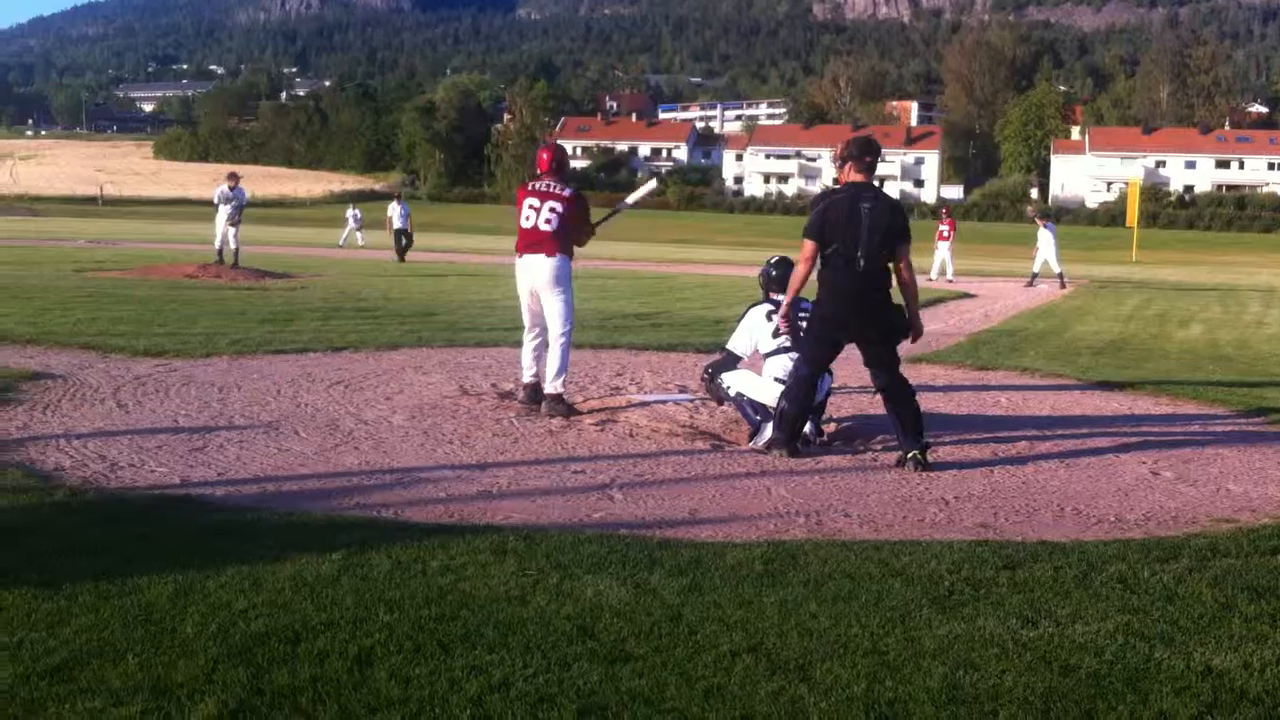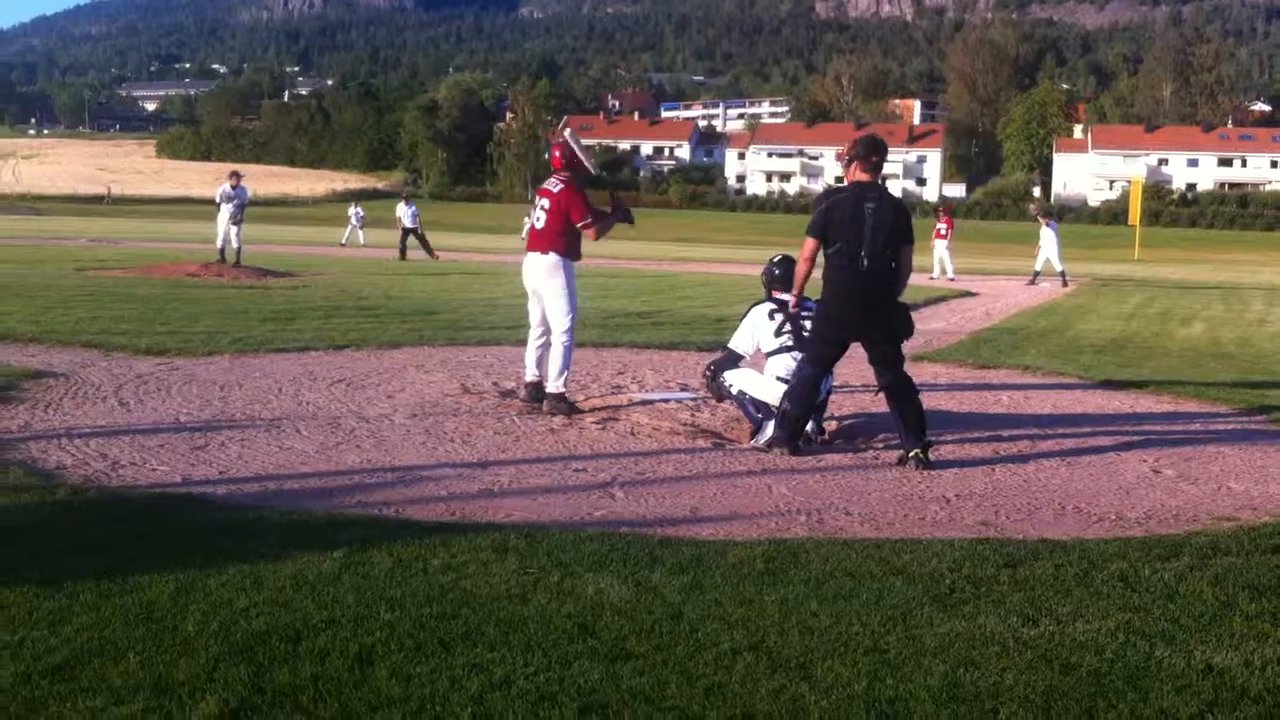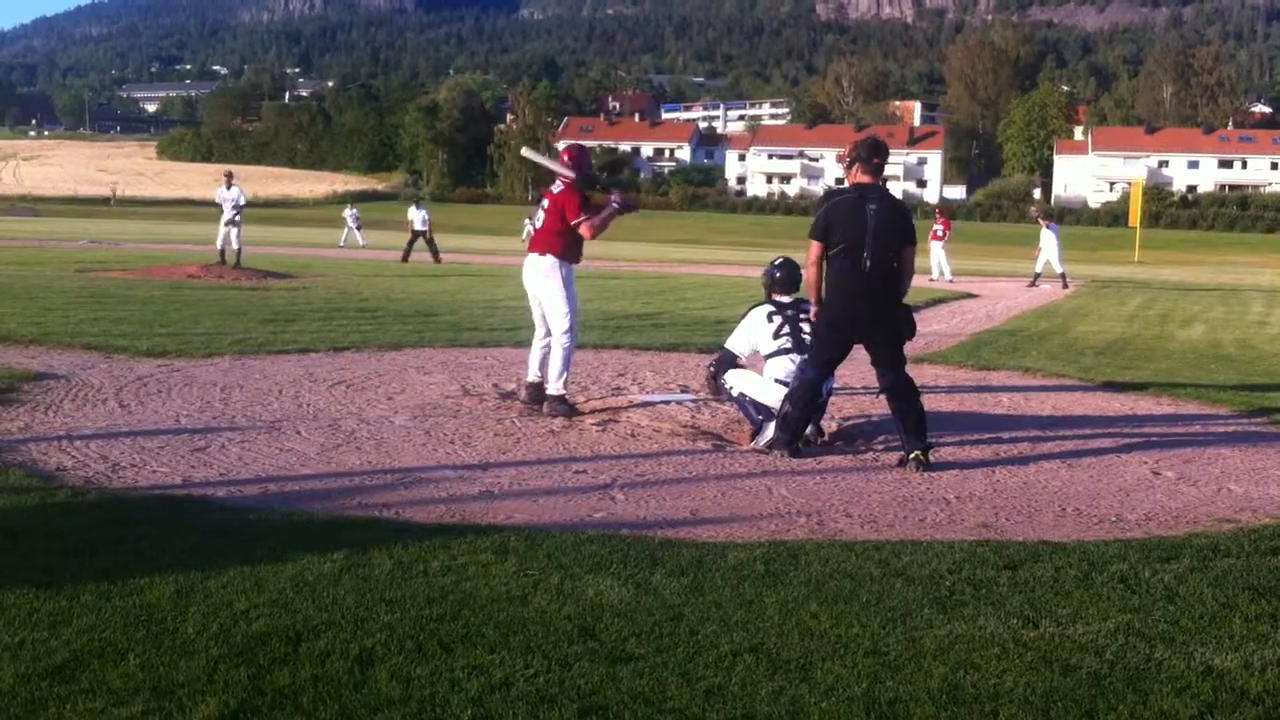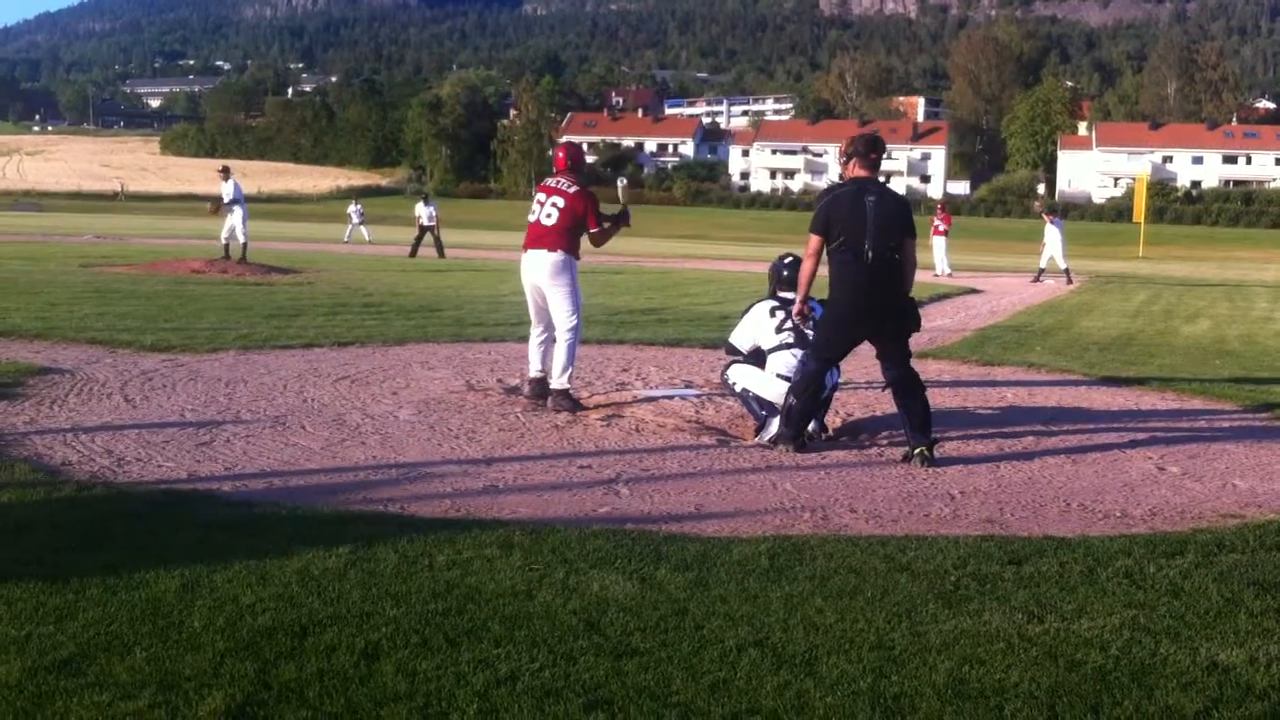
dt=0.3s
person 1, frame 1
left shoulder: (828, 203)
right shoulder: (892, 208)
left elbow: (807, 259)
right elbow: (904, 268)
left wrist: (787, 303)
right wrist: (913, 313)
left hip: (833, 306)
right hip: (875, 307)
left knee: (806, 370)
right knee: (889, 376)
left ankle: (783, 439)
right ankle: (914, 449)
person 1, frame 2
left shoulder: (832, 202)
right shoulder: (897, 208)
left elbow: (808, 256)
right elbow: (904, 267)
left wrist: (796, 293)
left hip: (837, 305)
right hip: (880, 306)
left knee: (811, 370)
right knee: (893, 375)
left ankle: (783, 437)
right ankle: (916, 448)
person 1, frame 3
left shoulder: (833, 204)
right shoulder: (898, 210)
left elbow: (814, 260)
right elbow: (907, 268)
left wrist: (815, 302)
left hip: (840, 307)
right hip: (882, 308)
left knee: (813, 371)
right knee: (895, 377)
left ankle: (784, 438)
right ankle: (916, 449)
person 1, frame 4
left shoulder: (833, 198)
right shoulder: (897, 203)
left elbow: (812, 254)
right elbow: (909, 260)
left wrist: (801, 298)
right wrist: (900, 300)
left hip: (846, 301)
right hip: (888, 301)
left knee: (815, 364)
right knee: (900, 371)
left ankle: (788, 434)
right ankle: (921, 445)
person 2, frame 1
left shoulder: (525, 191)
right shoulder: (574, 198)
right elbow: (579, 240)
right wrist: (587, 230)
left hip: (524, 263)
right hip: (552, 265)
left knee: (533, 330)
right knee: (559, 332)
left ankle: (529, 388)
right ankle: (552, 397)
person 2, frame 2
left shoulder: (546, 186)
right shoulder: (571, 190)
right elbow: (593, 232)
left wrist: (607, 213)
right wrist: (616, 215)
left hip: (532, 261)
right hip: (553, 263)
left knee: (540, 328)
right knee: (563, 330)
left ankle: (532, 385)
right ankle: (554, 395)
person 2, frame 3
left shoulder: (557, 189)
right shoulder: (571, 191)
left elbow: (588, 213)
right elbow: (588, 231)
left wrist: (614, 205)
right wrist: (613, 208)
left hip: (533, 265)
right hip: (551, 266)
left knee: (544, 331)
right knee: (563, 333)
left ankle: (533, 387)
right ankle: (554, 397)
person 2, frame 4
left shoulder: (543, 186)
right shoulder: (583, 195)
right elbow: (597, 240)
left wrist: (607, 216)
right wrist: (618, 222)
left hip: (529, 259)
right hip: (556, 262)
left knee: (541, 326)
right knee: (567, 328)
left ankle: (535, 382)
right ankle: (559, 392)
person 3, frame 1
left shoulder: (758, 312)
right shoulder: (810, 309)
left elbow: (731, 357)
left wrist: (710, 372)
left hip: (777, 392)
left knee: (724, 377)
right knee: (824, 374)
left ankle: (766, 425)
right ankle: (809, 424)
person 3, frame 2
left shoulder: (761, 311)
right shoulder: (812, 308)
left elbow: (733, 356)
left wrist: (711, 371)
left hip: (780, 391)
left knee: (727, 375)
left ankle: (767, 424)
right ankle: (811, 423)
person 3, frame 3
left shoulder: (760, 313)
right shoulder: (811, 310)
left elbow: (728, 356)
left wrist: (714, 370)
left hip: (778, 394)
left knee: (728, 376)
left ankle: (769, 424)
right ankle: (810, 424)
person 3, frame 4
left shoulder: (762, 309)
right shoulder: (815, 306)
left elbow: (732, 349)
left wrist: (764, 355)
left hip: (781, 389)
left knee: (732, 371)
right knee: (831, 367)
left ankle: (771, 420)
right ankle: (814, 420)
